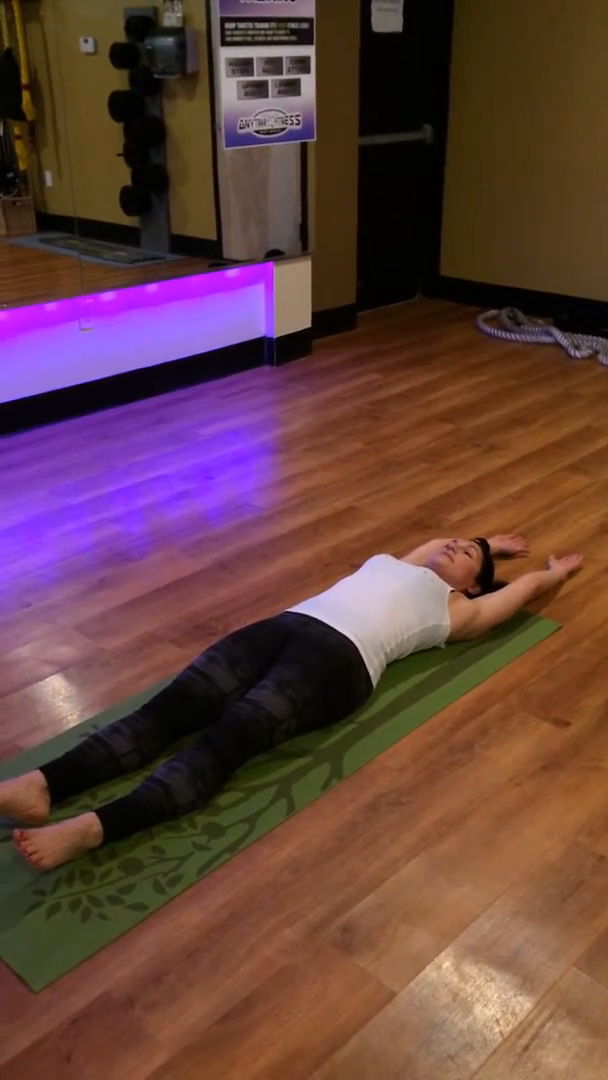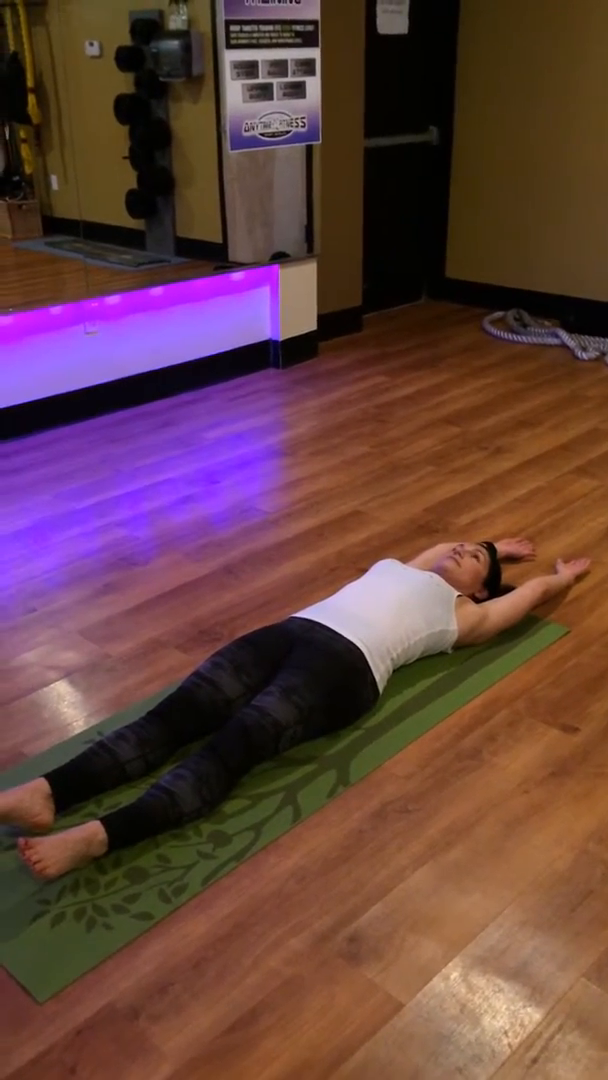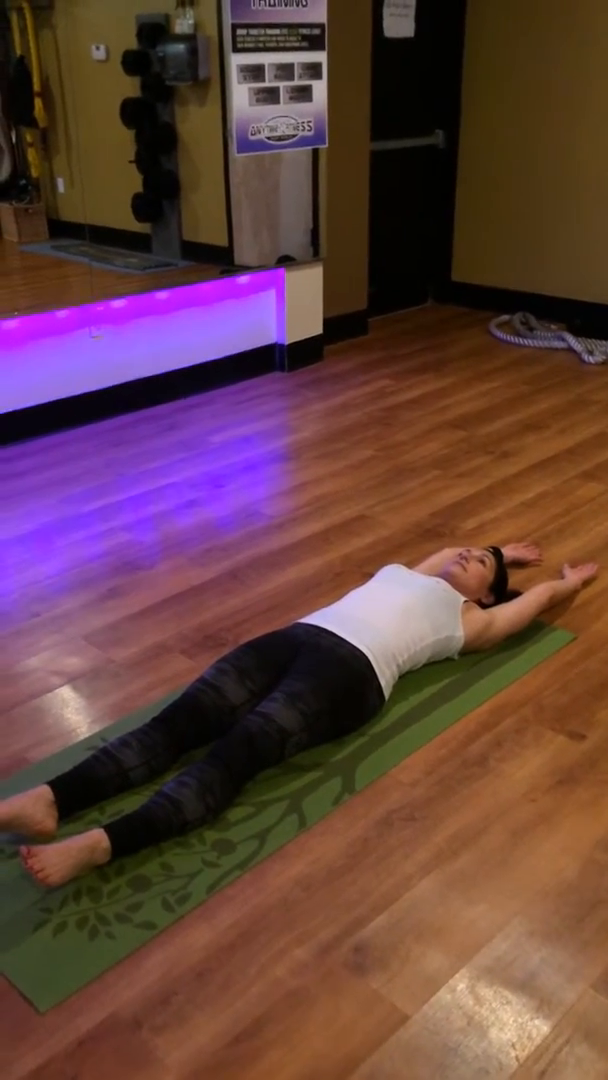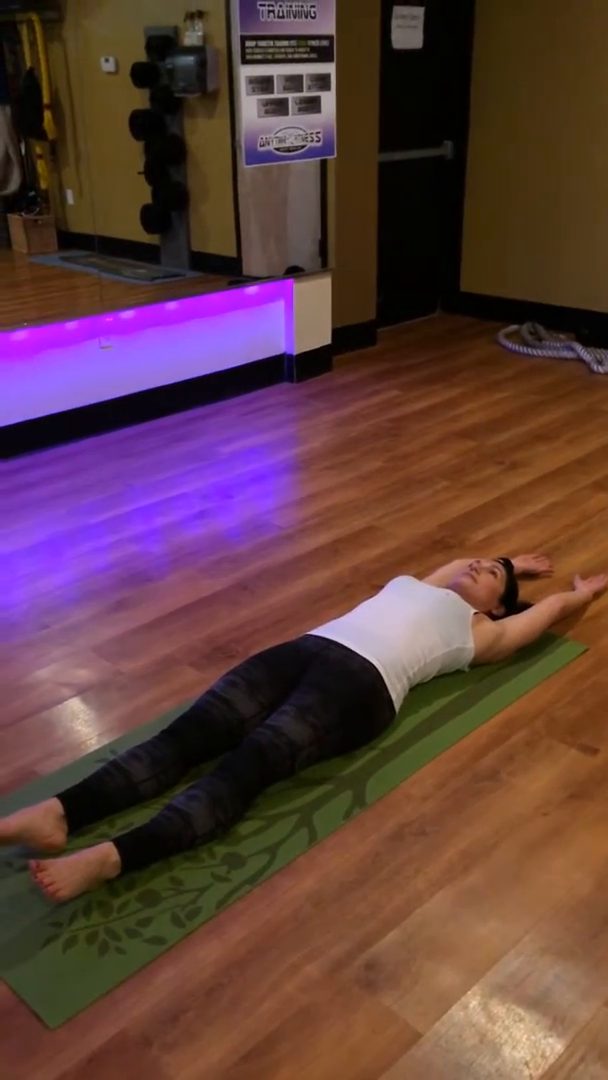
dt=0.4s
person 1, frame 1
left shoulder: (457, 609)
right shoulder: (395, 563)
left elbow: (526, 586)
right elbow: (437, 542)
left wrist: (558, 569)
right wrist: (487, 541)
left hip: (342, 658)
right hip: (288, 626)
left knee: (229, 736)
right knee: (175, 707)
left ankle: (94, 828)
person 1, frame 2
left shoulder: (464, 614)
right shoulder: (402, 568)
left elbow: (535, 590)
right elbow: (446, 547)
left wrist: (567, 573)
right wrist: (492, 544)
left hip: (348, 664)
right hip: (293, 630)
left knee: (233, 743)
right knee: (179, 713)
left ankle: (98, 835)
right ankle: (47, 791)
person 1, frame 3
left shoulder: (470, 619)
right shoulder: (405, 573)
left elbow: (542, 595)
right elbow: (449, 552)
left wrist: (574, 578)
right wrist: (500, 549)
left hip: (354, 670)
right hip: (299, 636)
left knee: (237, 750)
right knee: (183, 719)
left ankle: (101, 844)
right ankle: (51, 798)
person 1, frame 4
left shoulder: (481, 632)
right shoulder: (415, 585)
left elbow: (553, 607)
right elbow: (459, 563)
right wrist: (512, 561)
left hip: (363, 683)
right hip: (308, 649)
left knee: (247, 764)
right knee: (191, 733)
left ankle: (111, 858)
right ankle: (60, 812)
